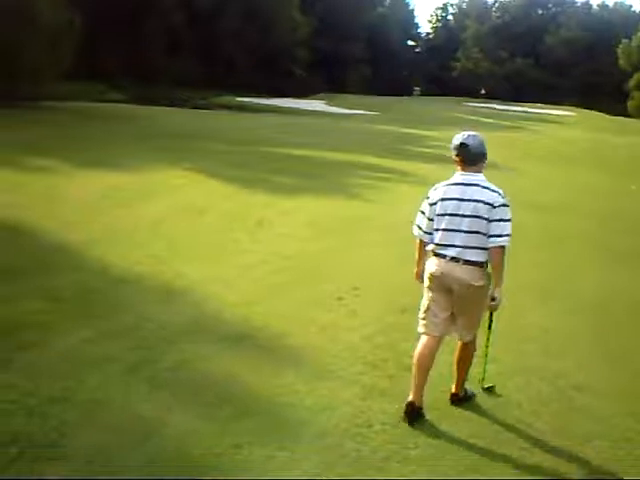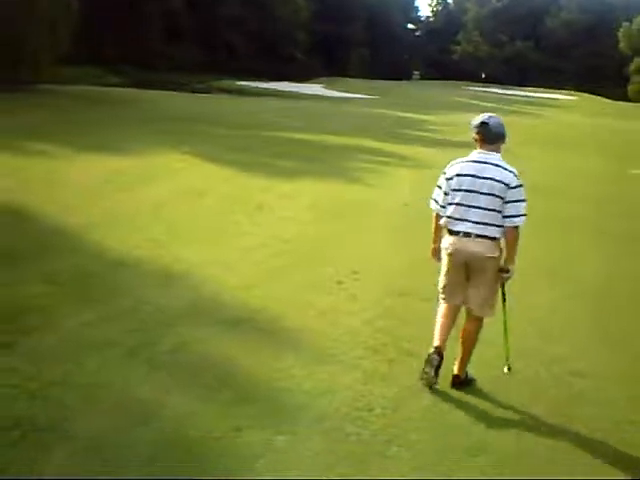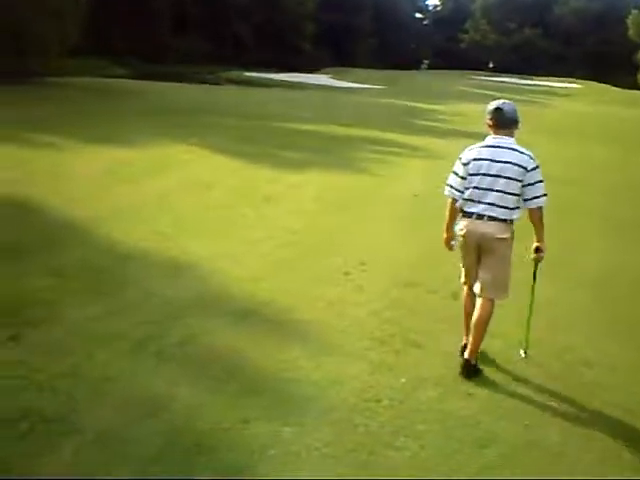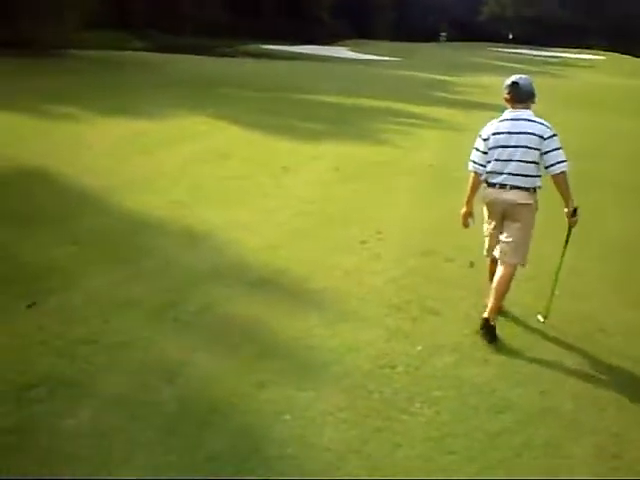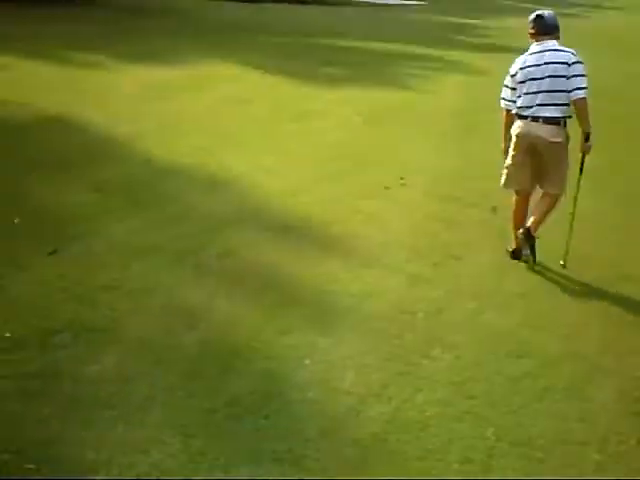
dt=0.2s
person 1, frame 1
left shoulder: (438, 191)
right shoulder: (495, 197)
left elbow: (423, 237)
right elbow: (497, 247)
left wrist: (419, 266)
right wrist: (497, 288)
left hip: (439, 268)
right hip: (473, 274)
left knee: (430, 335)
right knee: (468, 336)
left ankle: (414, 401)
right ankle: (458, 391)
person 1, frame 2
left shoulder: (454, 167)
right shoulder: (509, 176)
left elbow: (439, 212)
right elbow: (512, 226)
left wrist: (436, 242)
right wrist: (509, 261)
left hip: (453, 243)
right hip: (486, 249)
left knee: (449, 301)
right knee: (476, 313)
left ankle: (437, 350)
right ankle: (460, 373)
person 1, frame 3
left shoulder: (471, 153)
right shoulder: (526, 160)
left elbow: (454, 197)
right elbow: (535, 206)
left wrist: (448, 229)
right wrist: (539, 241)
left hip: (468, 226)
right hip: (499, 231)
left knee: (469, 285)
right knee: (487, 296)
left ankle: (467, 341)
right ankle: (470, 359)
person 1, frame 4
left shoulder: (491, 128)
right shoulder: (543, 129)
left elbow: (476, 171)
right elbow: (558, 171)
left wrist: (468, 204)
right wrist: (570, 205)
left hip: (493, 195)
right hip: (523, 199)
left knee: (495, 255)
right knee: (509, 262)
left ankle: (493, 305)
right ankle: (488, 318)
person 1, frame 5
left shoulder: (520, 63)
right shoulder: (570, 58)
left elbow: (508, 108)
right elbow: (579, 99)
left wrist: (507, 139)
right wrist: (586, 134)
left hip: (523, 129)
right hip: (553, 132)
left knee: (522, 191)
right knee: (553, 190)
left ankle: (517, 245)
right ankle: (529, 230)
